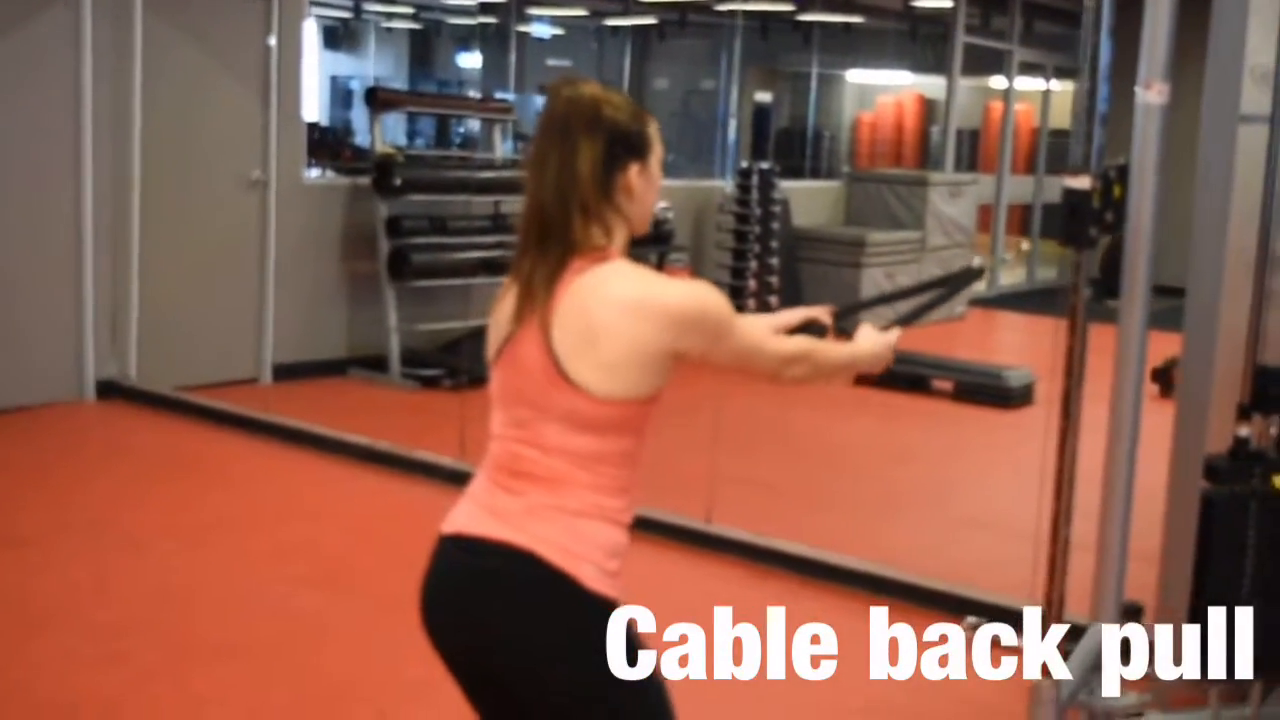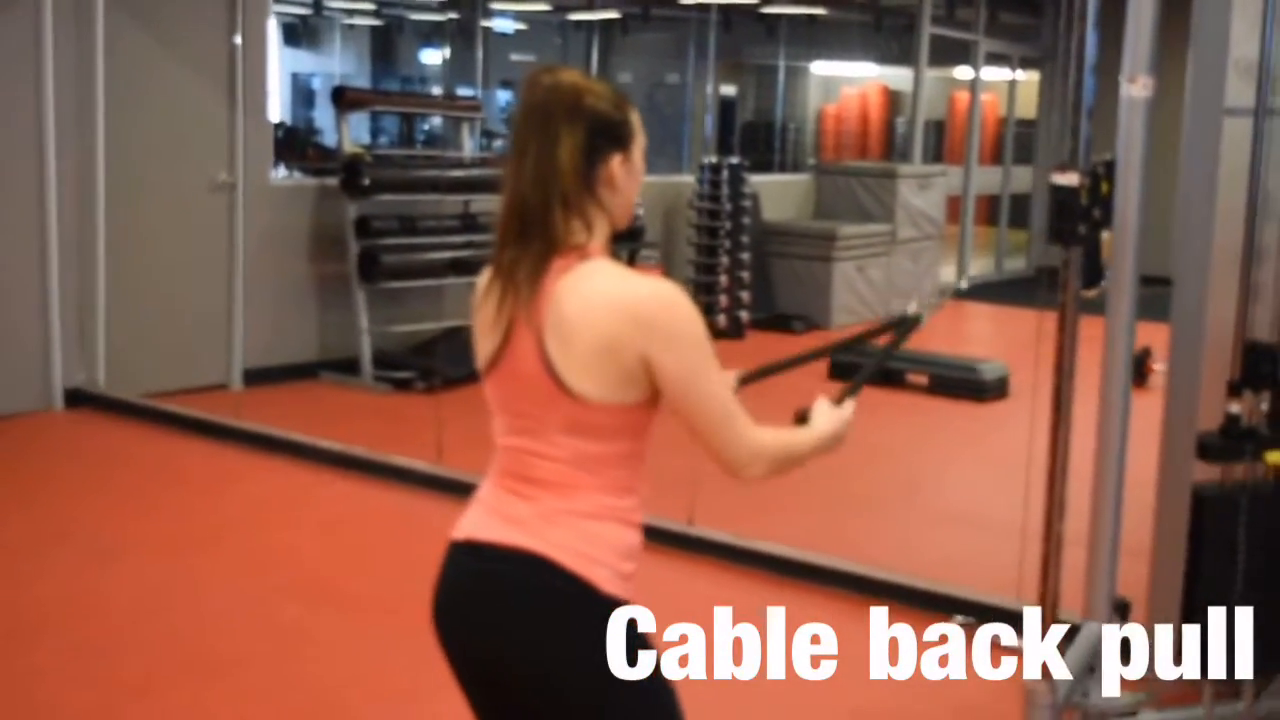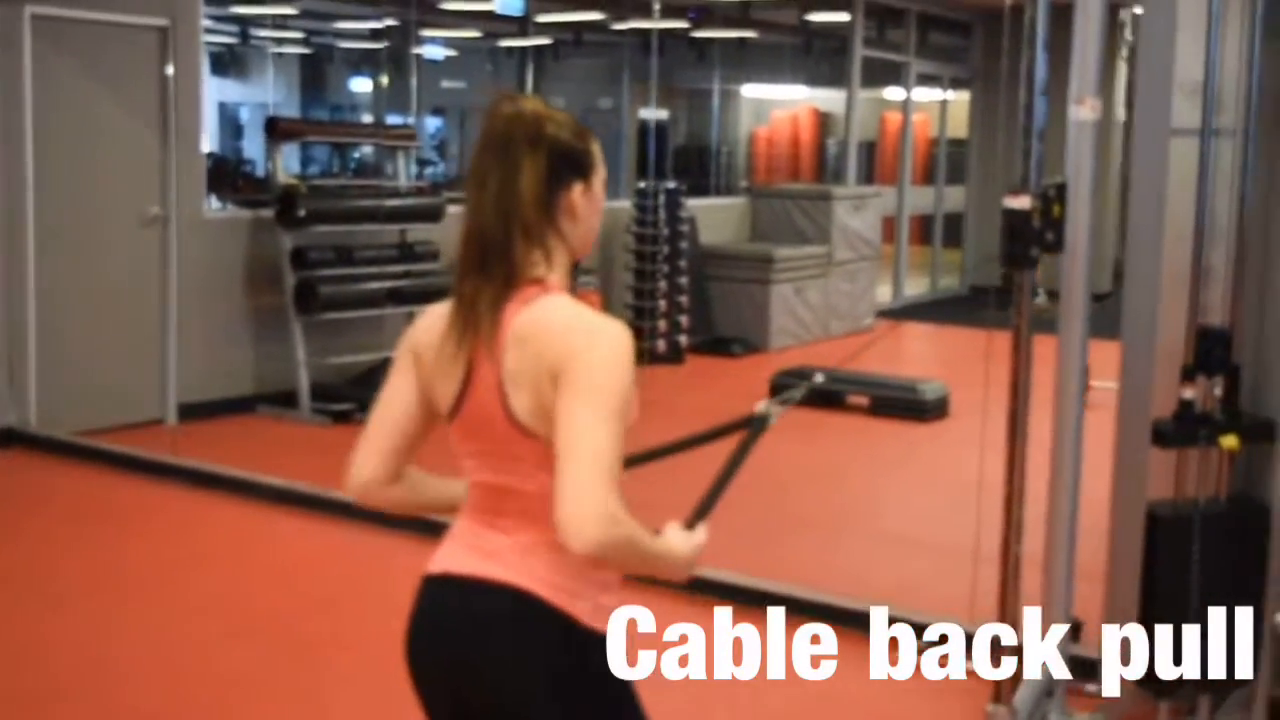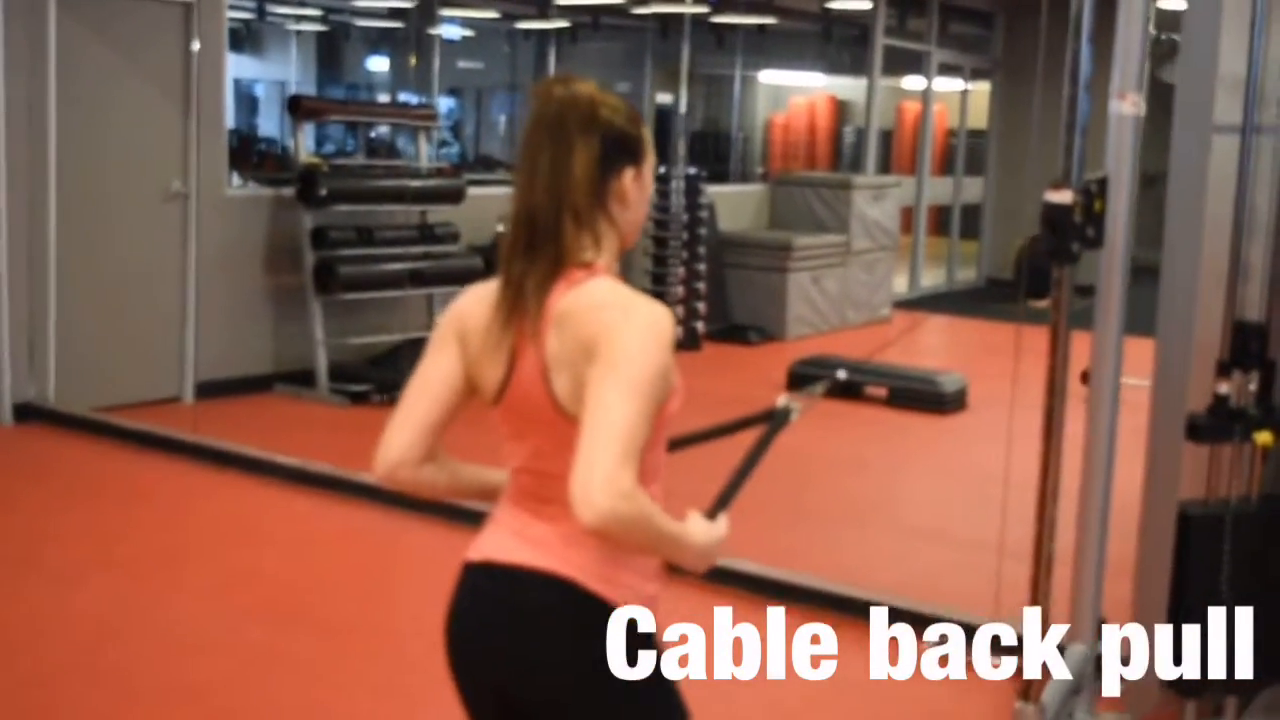
dt=0.4s
person 1, frame 1
left shoulder: (522, 288)
right shoulder: (663, 302)
right elbow: (787, 363)
left wrist: (769, 321)
right wrist: (863, 354)
left hip: (457, 575)
right hip: (550, 595)
person 1, frame 2
left shoulder: (495, 288)
right shoulder: (645, 304)
right elbow: (747, 457)
left wrist: (680, 379)
right wrist: (823, 430)
left hip: (467, 581)
right hip: (565, 600)
person 1, frame 3
left shoulder: (435, 328)
right shoulder: (589, 336)
left elbow: (369, 481)
right elbow: (591, 531)
right wrist: (672, 553)
left hip: (438, 620)
right hip: (541, 637)
person 1, frame 4
left shoulder: (477, 309)
right shoulder: (633, 318)
left elbow: (398, 462)
right elbow: (602, 501)
right wrist: (689, 543)
left hip: (480, 609)
right hip: (580, 626)
